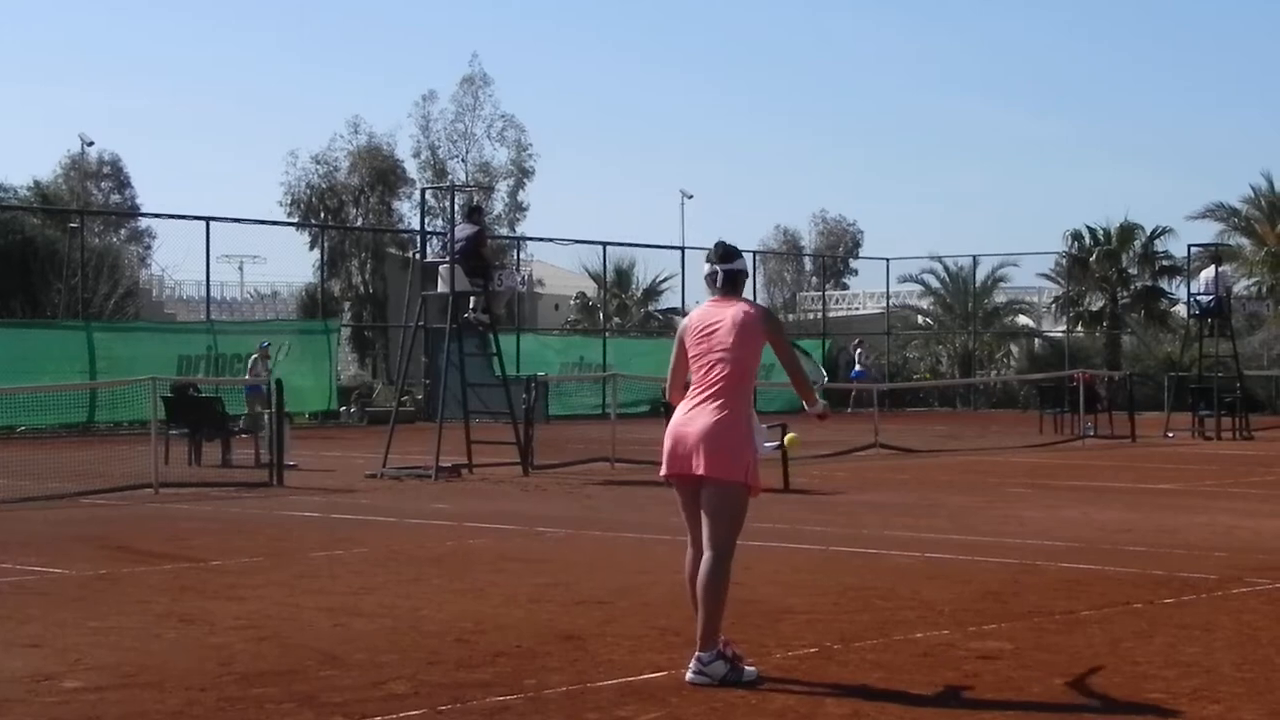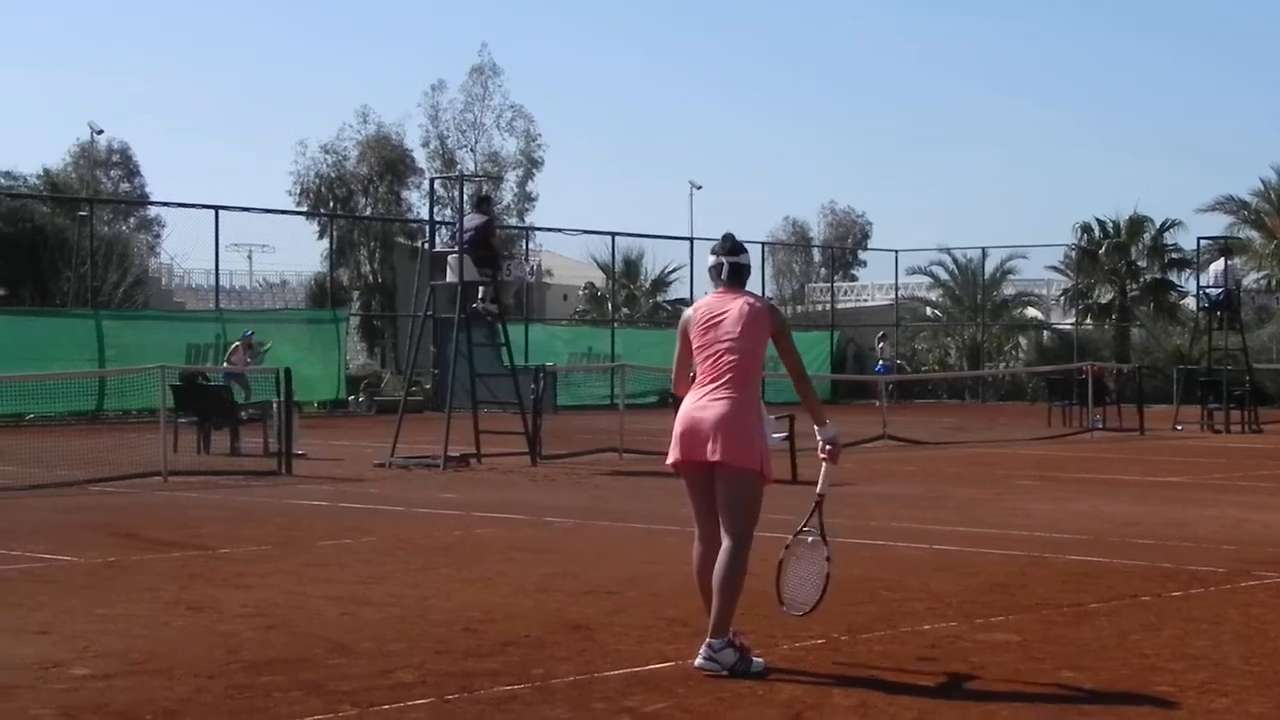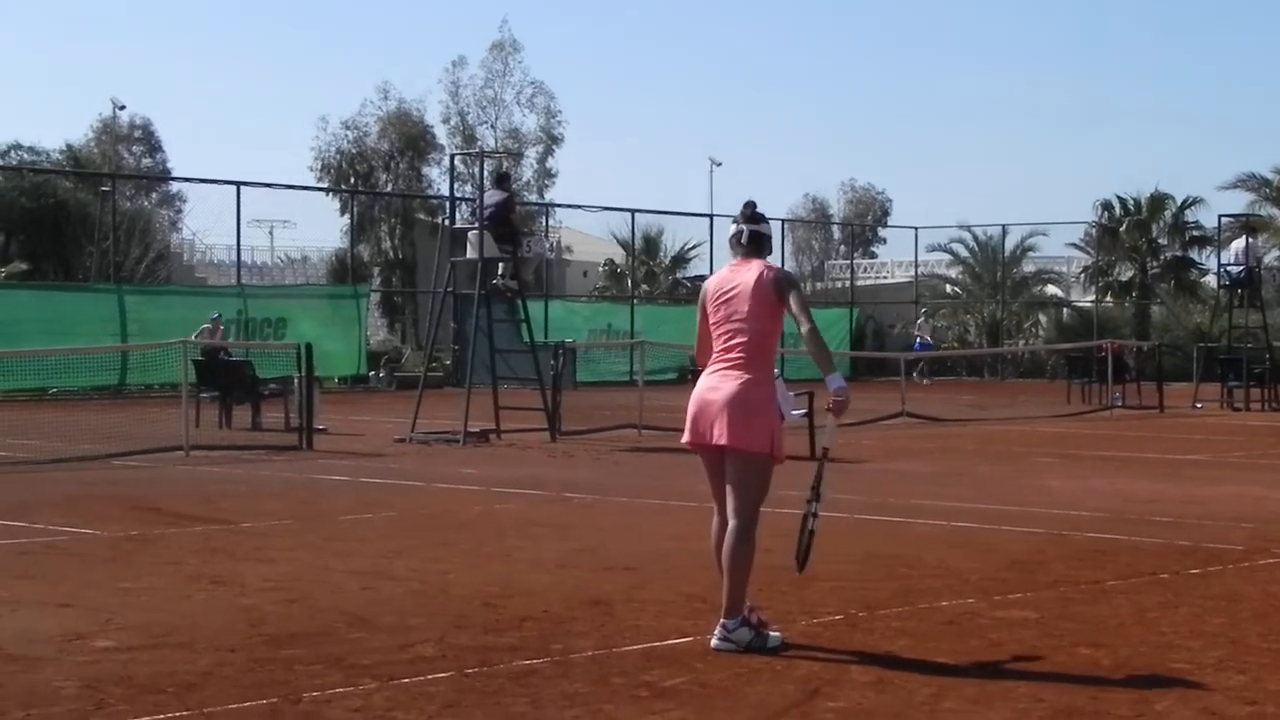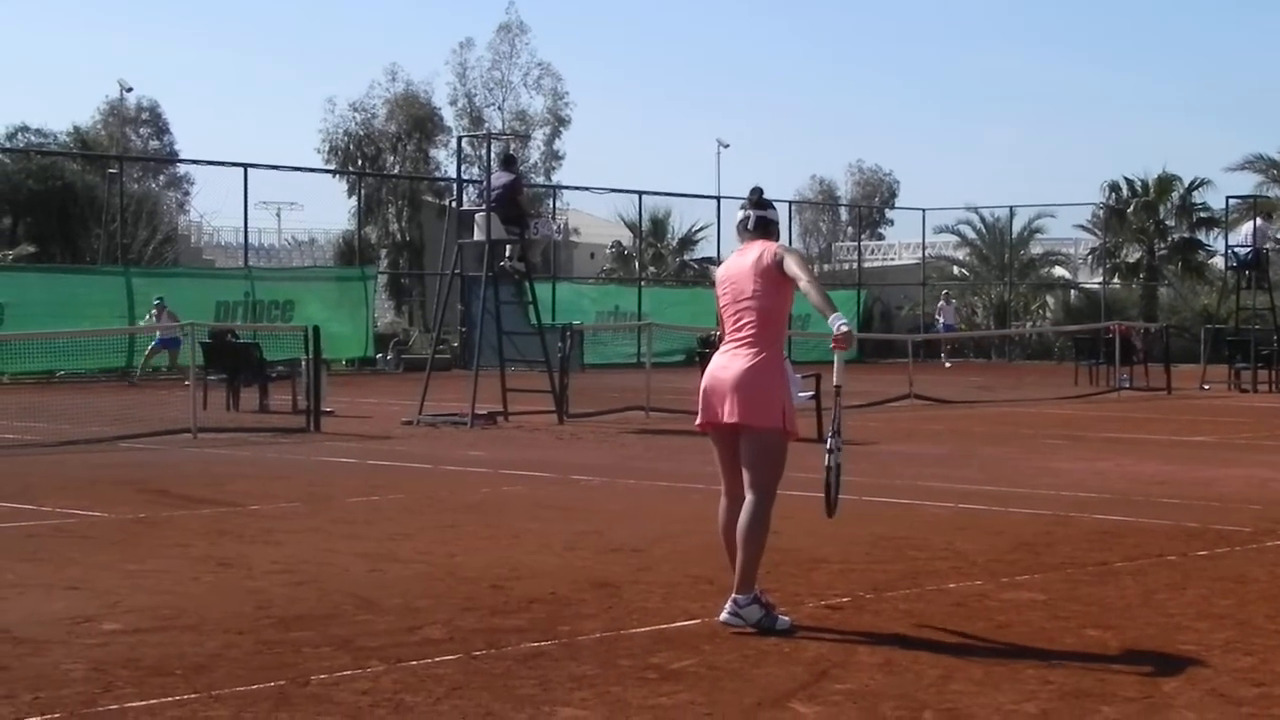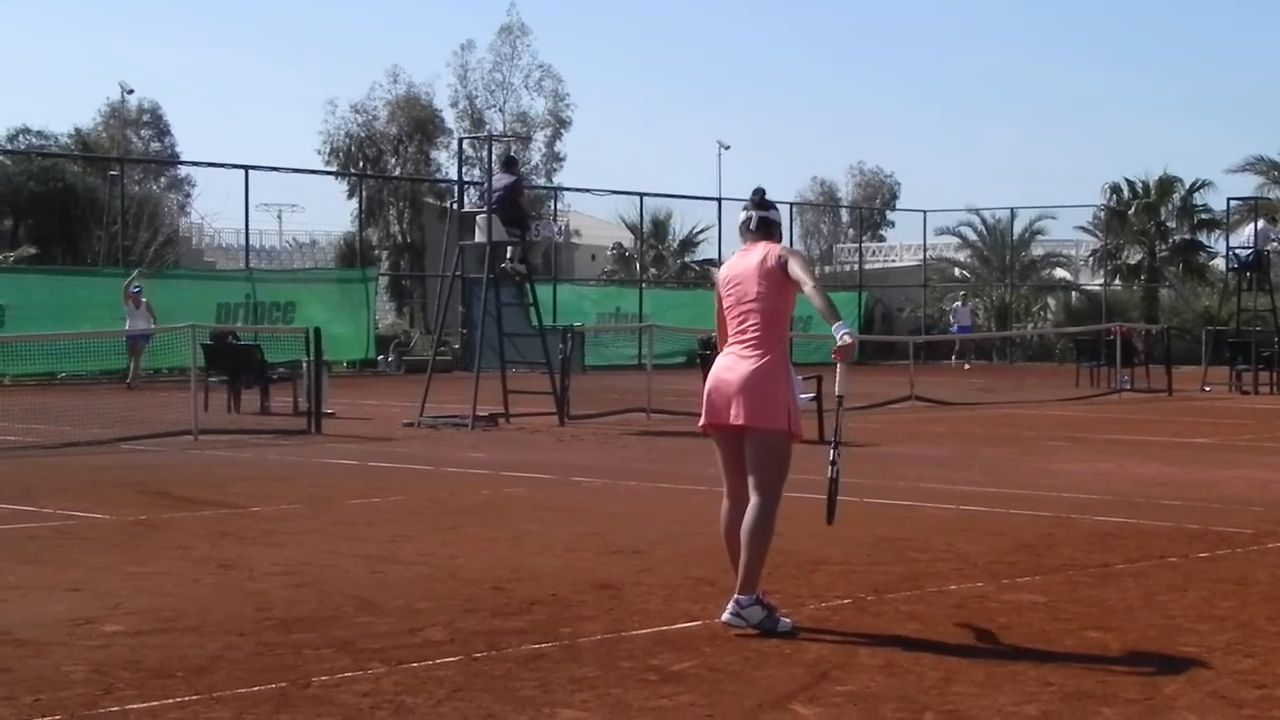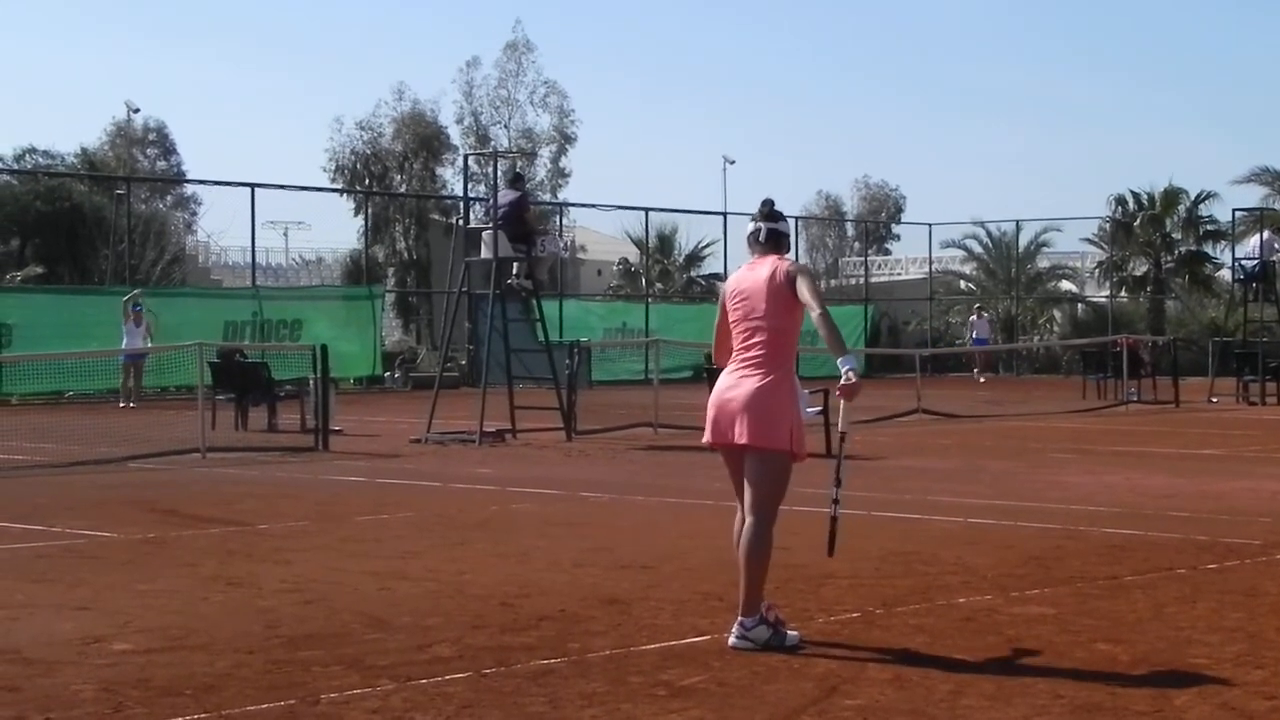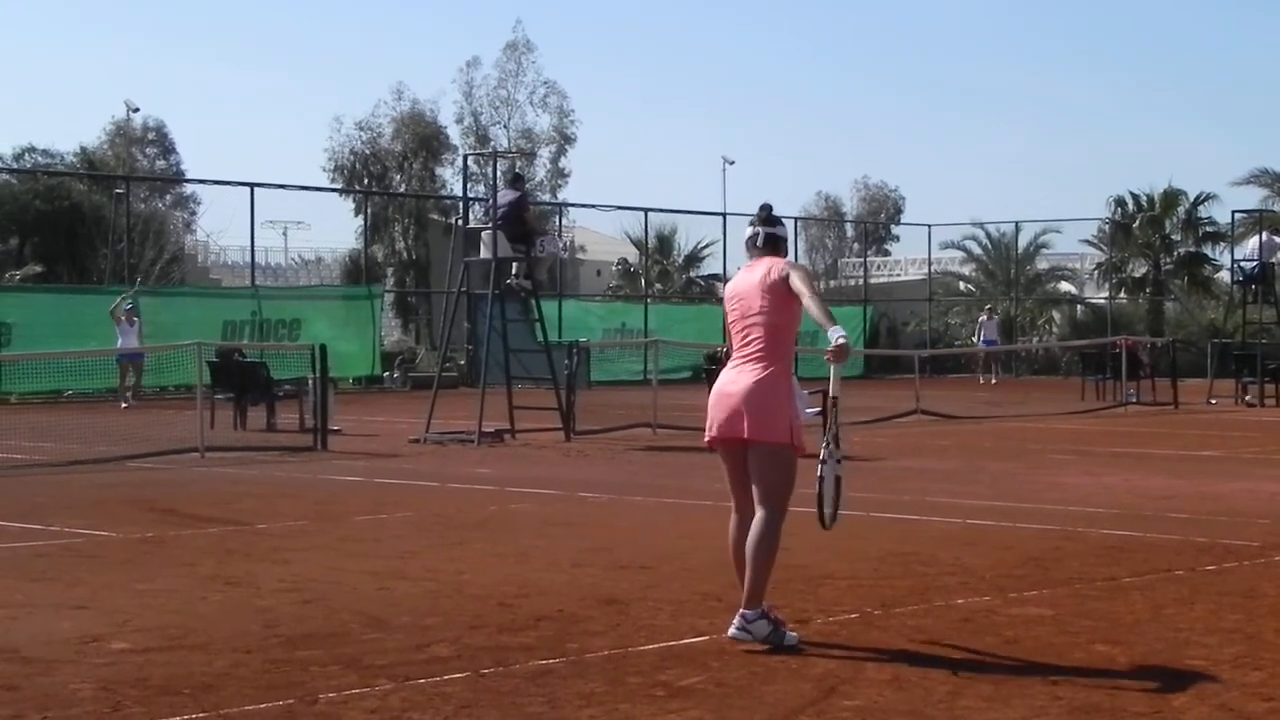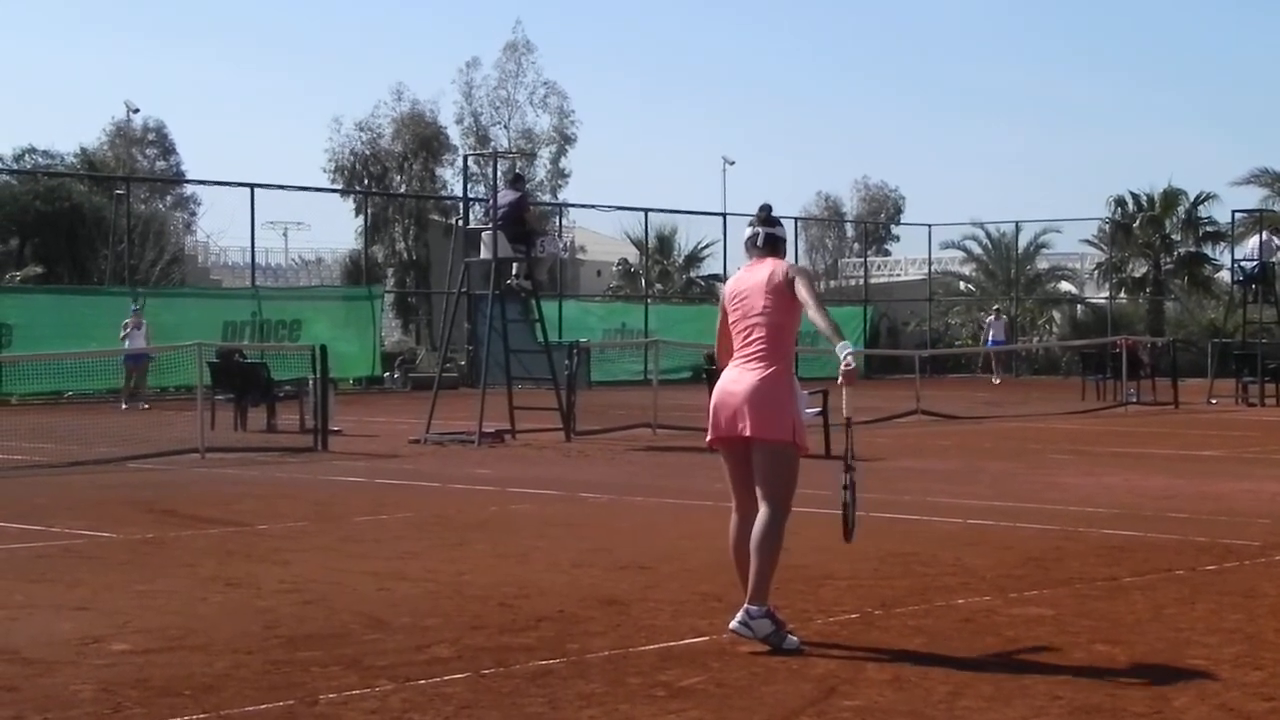
dt=0.5s
person 1, frame 1
left shoulder: (689, 322)
right shoulder: (758, 316)
right elbow: (796, 370)
right wrist: (815, 404)
left hip: (681, 431)
right hip: (724, 435)
left knee: (699, 544)
right knee: (718, 549)
left ankle: (711, 645)
right ankle: (706, 658)
person 1, frame 2
left shoulder: (691, 314)
right shoulder: (765, 311)
right elbow: (799, 377)
right wrist: (825, 429)
left hip: (691, 421)
right hip: (735, 424)
left knee: (707, 535)
right knee: (736, 538)
left ankle: (719, 637)
right ankle: (716, 645)
person 1, frame 3
left shoulder: (711, 285)
right shoulder: (777, 278)
right elbow: (808, 327)
right wrist: (835, 381)
left hip: (707, 397)
right hip: (748, 402)
left knee: (725, 512)
right knee: (743, 516)
left ankle: (737, 611)
right ankle: (730, 626)
person 1, frame 4
left shoulder: (724, 268)
right shoulder: (778, 253)
right elbow: (806, 281)
right wrist: (838, 320)
left hip: (718, 375)
right hip: (758, 379)
left knee: (734, 492)
right knee: (759, 494)
left ankle: (744, 593)
right ankle: (742, 600)
person 1, frame 5
left shoulder: (726, 269)
right shoulder: (783, 255)
right elbow: (811, 286)
right wrist: (842, 329)
left hip: (722, 378)
right hip: (763, 381)
left knee: (736, 494)
right knee: (764, 496)
left ankle: (745, 595)
right ankle: (745, 601)
person 1, frame 6
left shoulder: (732, 282)
right shoulder: (793, 272)
right elbow: (818, 313)
right wrist: (847, 365)
left hip: (726, 395)
right hip: (768, 398)
left knee: (747, 510)
right knee: (761, 514)
left ankle: (754, 610)
right ankle: (748, 624)
person 1, frame 7
left shoulder: (732, 285)
right shoulder: (787, 270)
right elbow: (808, 296)
right wrist: (835, 332)
left hip: (726, 392)
right hip: (765, 394)
left knee: (744, 507)
right knee: (770, 508)
left ankle: (752, 608)
right ankle: (750, 614)
person 1, frame 8
left shoulder: (731, 286)
right shoulder: (790, 272)
right elbow: (813, 306)
right wrist: (844, 348)
left hip: (727, 392)
right hip: (768, 393)
left knee: (744, 507)
right knee: (773, 507)
left ankle: (754, 607)
right ankle: (754, 611)
